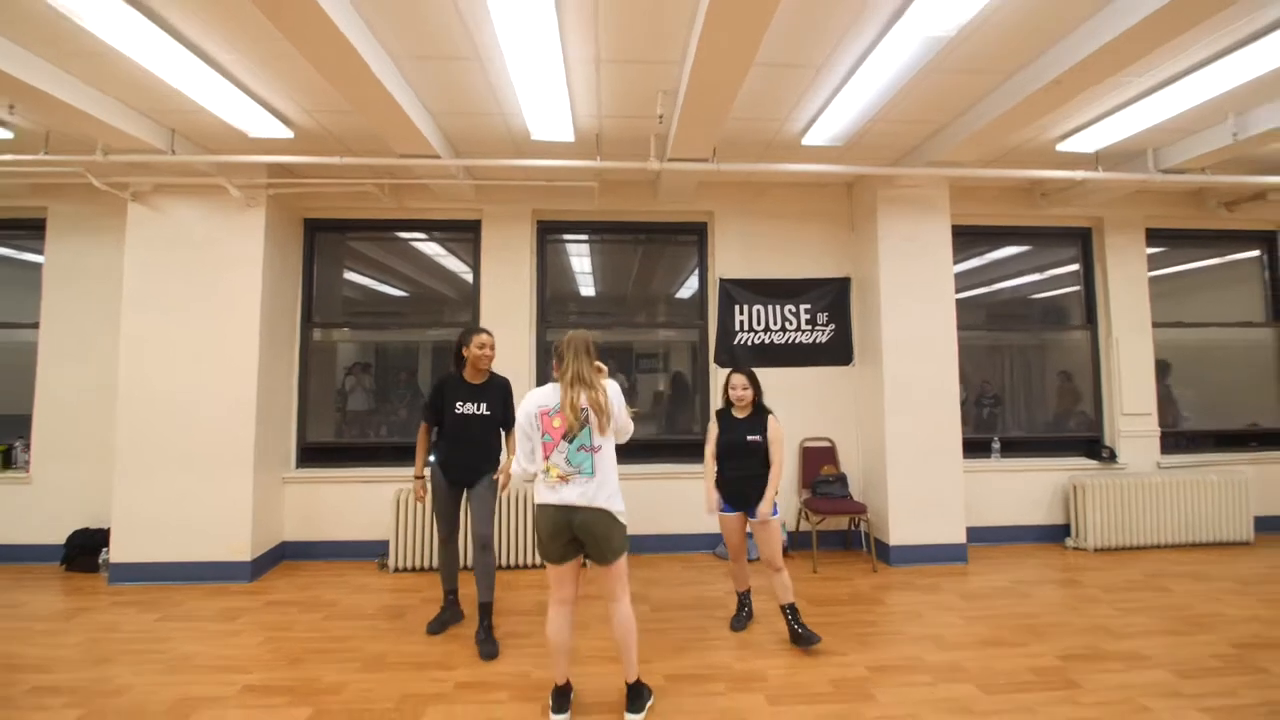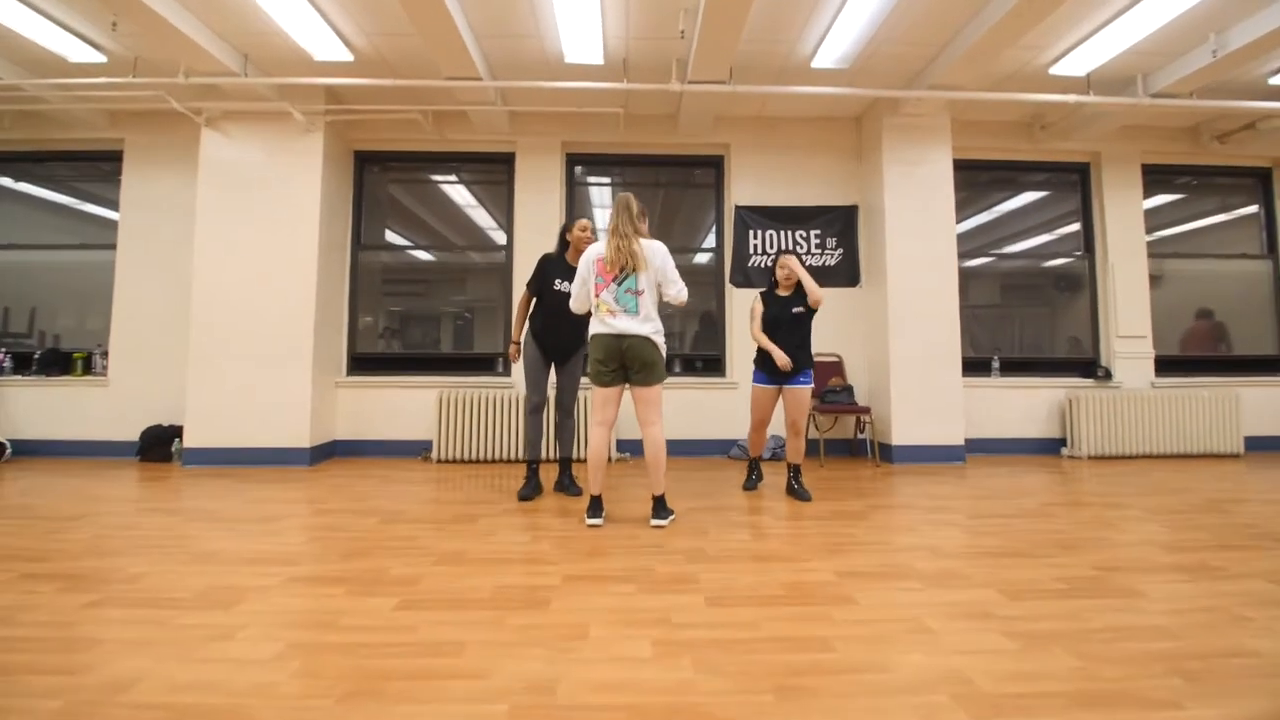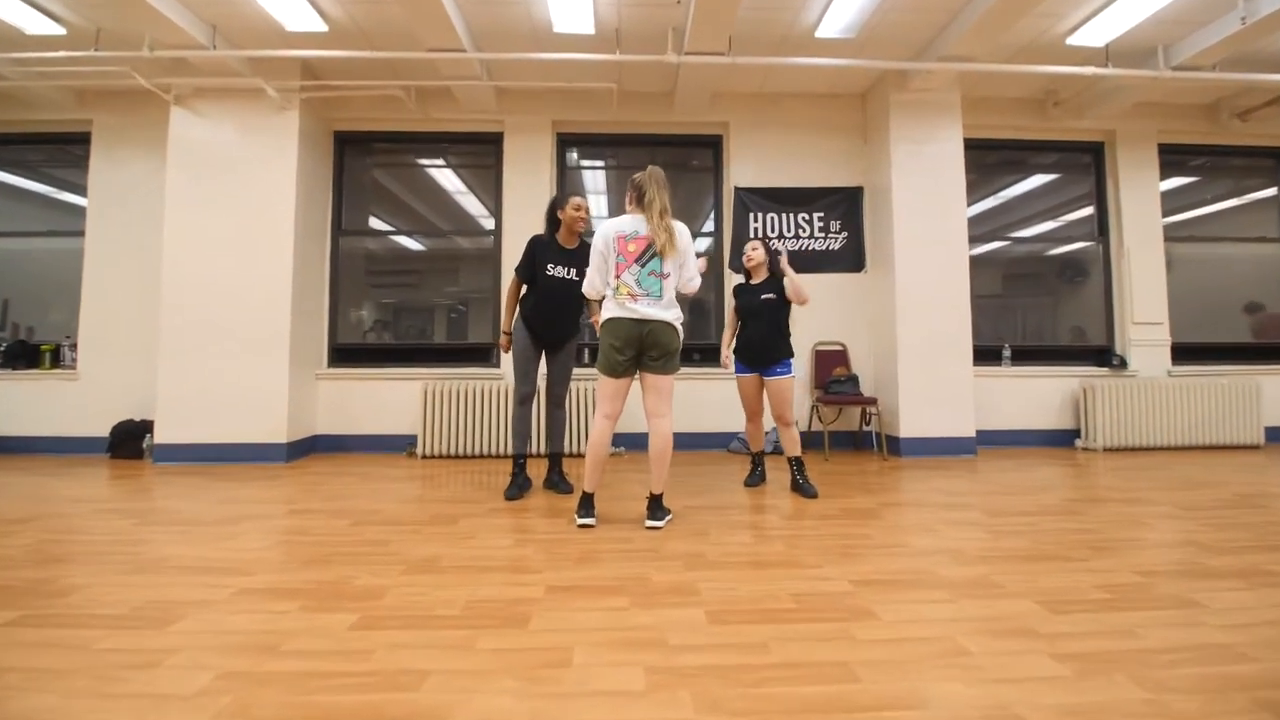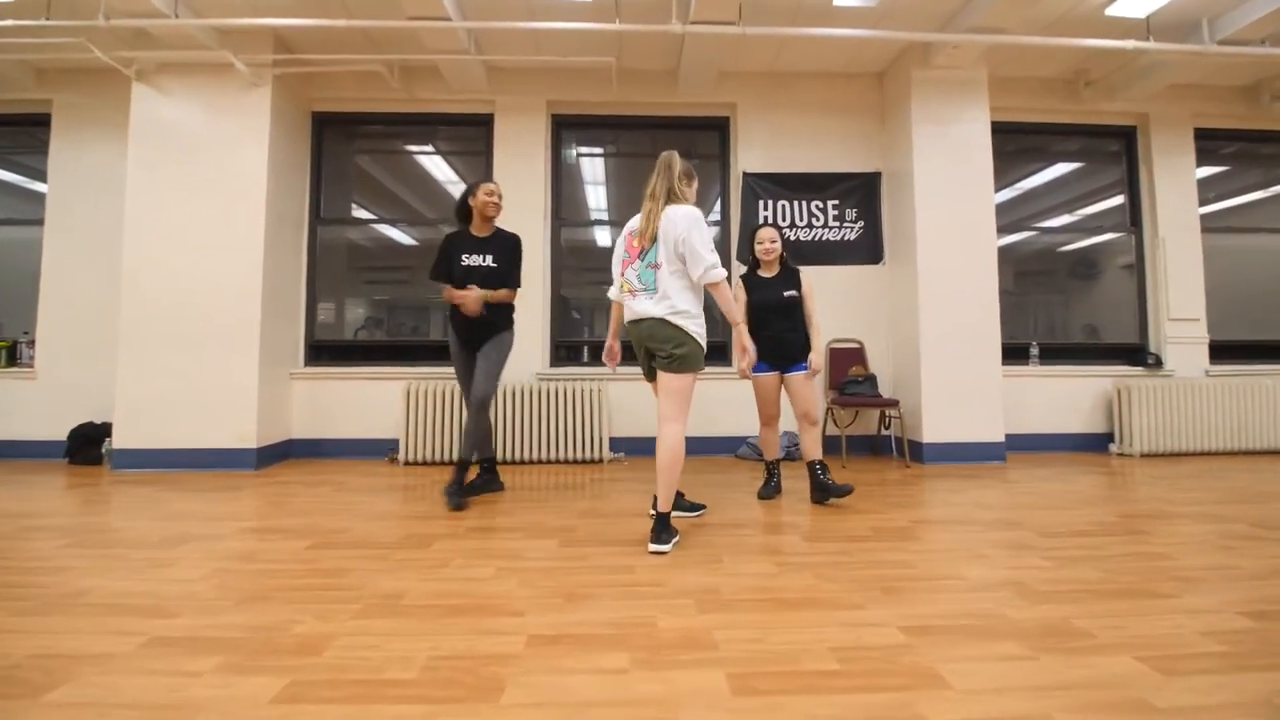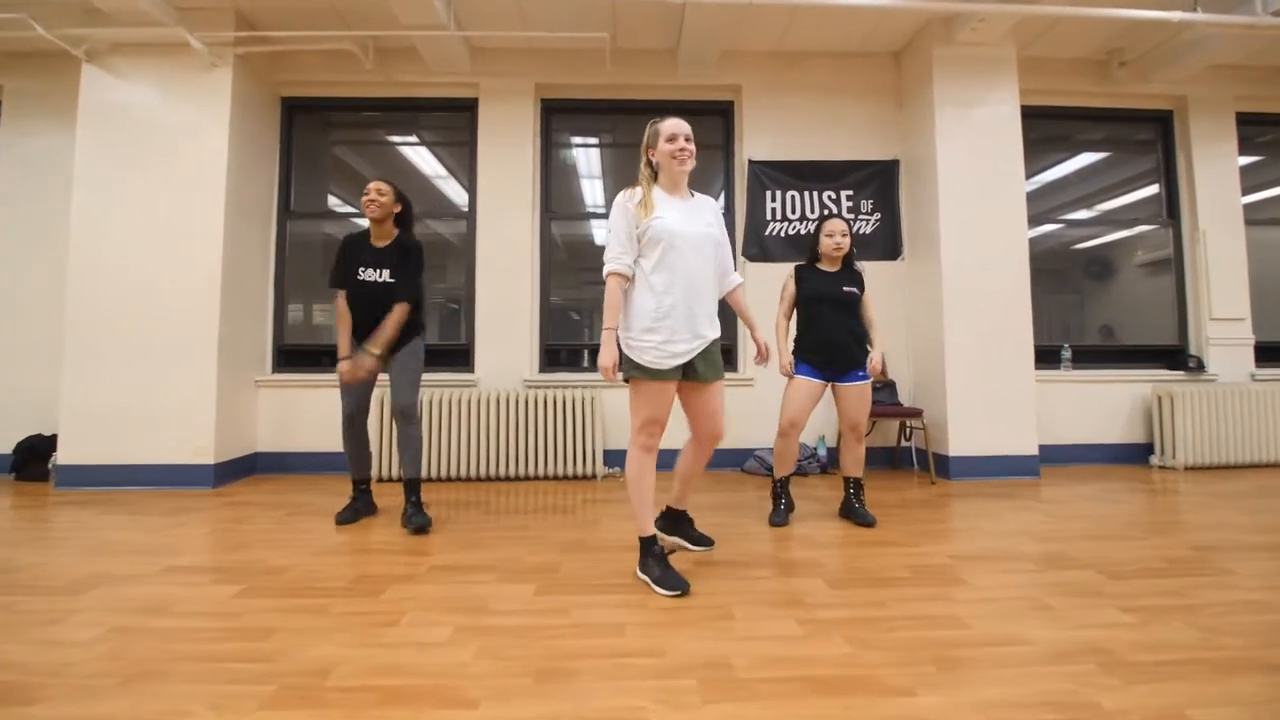
dt=1s
person 1, frame 1
left shoulder: (533, 400)
right shoulder: (608, 392)
left elbow: (524, 467)
right elbow: (624, 433)
left hip: (551, 511)
right hip: (599, 509)
left knee: (561, 603)
right knee: (618, 599)
person 1, frame 2
left shoulder: (592, 253)
right shoulder: (655, 249)
left elbow: (577, 305)
right elbow: (678, 297)
left hip: (604, 341)
right hip: (643, 341)
left knee: (601, 423)
right knee: (651, 424)
left ankle: (595, 505)
right ankle: (659, 506)
person 1, frame 3
left shoulder: (608, 229)
right shoulder: (678, 231)
left elbow: (593, 289)
right elbow: (689, 286)
left wrist: (596, 309)
right wrist: (698, 268)
left hip: (619, 326)
right hip: (662, 327)
left knee: (605, 415)
right knee: (659, 416)
left ankle: (587, 504)
right ankle: (656, 505)
person 1, frame 4
left shoulder: (633, 225)
right shoulder: (687, 216)
left elbow: (619, 288)
right elbow: (711, 275)
left wrist: (612, 337)
right wrist: (739, 326)
left hip: (640, 326)
right hip: (677, 326)
left knee: (669, 419)
right knee: (672, 422)
left ankle: (668, 498)
right ankle: (662, 525)
person 1, frame 5
left shoulder: (709, 208)
right shoulder: (633, 202)
left elbow: (726, 276)
right elbow: (617, 272)
left wrist: (753, 329)
right wrist: (609, 336)
left hip: (703, 337)
right hip: (650, 338)
left knee: (710, 433)
right knee: (646, 438)
person 2, frame 1
left shoulder: (500, 386)
right shoulder: (445, 384)
left elbow: (510, 429)
right elbow: (426, 429)
left wrist: (510, 462)
right wrist: (419, 473)
left hip: (484, 473)
right hip: (445, 472)
left knee: (483, 540)
right knee: (447, 538)
left ankle: (485, 626)
right ankle: (451, 605)
person 2, frame 2
right shoulder: (549, 263)
right elbow: (526, 299)
right wrist: (515, 339)
left hip: (573, 348)
right hip: (538, 342)
left knee: (566, 408)
right knee: (535, 404)
left ankle: (565, 474)
right ankle: (532, 475)
person 2, frame 3
left shoulder: (589, 254)
right shoulder: (539, 245)
right elbow: (516, 285)
right wrist: (506, 329)
left hip: (565, 336)
right hip: (529, 329)
left knee: (557, 400)
right knee: (524, 395)
left ankle: (555, 471)
right ankle: (519, 472)
person 2, frame 4
left shoulder: (509, 242)
right shoulder: (453, 242)
left elbow: (510, 292)
right elbow: (445, 287)
left wrist: (484, 295)
right wrist: (462, 298)
left hip: (496, 333)
right hip: (462, 333)
left knee: (481, 400)
right knee: (473, 404)
left ankle: (459, 477)
right ankle: (489, 473)
person 2, frame 5
left shoulder: (409, 248)
right shoulder: (351, 245)
left elbow: (403, 306)
right elbow: (342, 301)
left wrist: (375, 352)
right wrist: (345, 355)
left hip: (403, 342)
right hip: (359, 341)
left knee: (405, 409)
right knee: (352, 413)
right ankle: (362, 495)
person 3, frame 1
left shoulder: (767, 420)
right shoulder: (719, 419)
left elbow: (776, 463)
right elbow: (709, 457)
left wrist: (768, 500)
right wrist: (710, 490)
left hip: (759, 497)
right hip: (729, 496)
left knee: (774, 562)
right knee: (736, 555)
left ankle: (795, 624)
right ankle: (744, 605)
person 3, frame 2
left shoulder: (804, 296)
right shoulder: (763, 298)
left elbow: (817, 297)
right elbow: (755, 331)
left wrist: (799, 267)
right wrist: (774, 351)
left hip: (799, 370)
right hip: (766, 369)
left knee: (796, 427)
right knee: (758, 425)
left ankle: (794, 480)
right ankle: (754, 469)
person 3, frame 3
left shoulder: (781, 283)
right shoulder: (739, 290)
left elbow: (802, 298)
right elbow: (731, 325)
left wrist: (786, 267)
right wrist: (725, 349)
left hip: (777, 359)
right hip: (746, 360)
left knee: (785, 418)
right knee: (752, 416)
left ankle: (798, 474)
right ankle: (757, 466)
person 3, frame 4
left shoulder: (796, 277)
right shoulder: (745, 282)
left elbow: (810, 317)
left wrist: (816, 350)
left hip: (798, 357)
right hip: (764, 359)
left knee: (809, 417)
right knee: (768, 419)
left ankle: (820, 480)
right ankle: (772, 477)
person 3, frame 5
left shoulder: (856, 277)
right shoulder: (799, 274)
left elbow: (869, 321)
right elbow: (783, 315)
left wrist: (876, 349)
right wrist: (783, 351)
left hip: (853, 363)
right hip: (809, 362)
left knee: (855, 431)
right knee: (788, 425)
left ankle: (853, 499)
